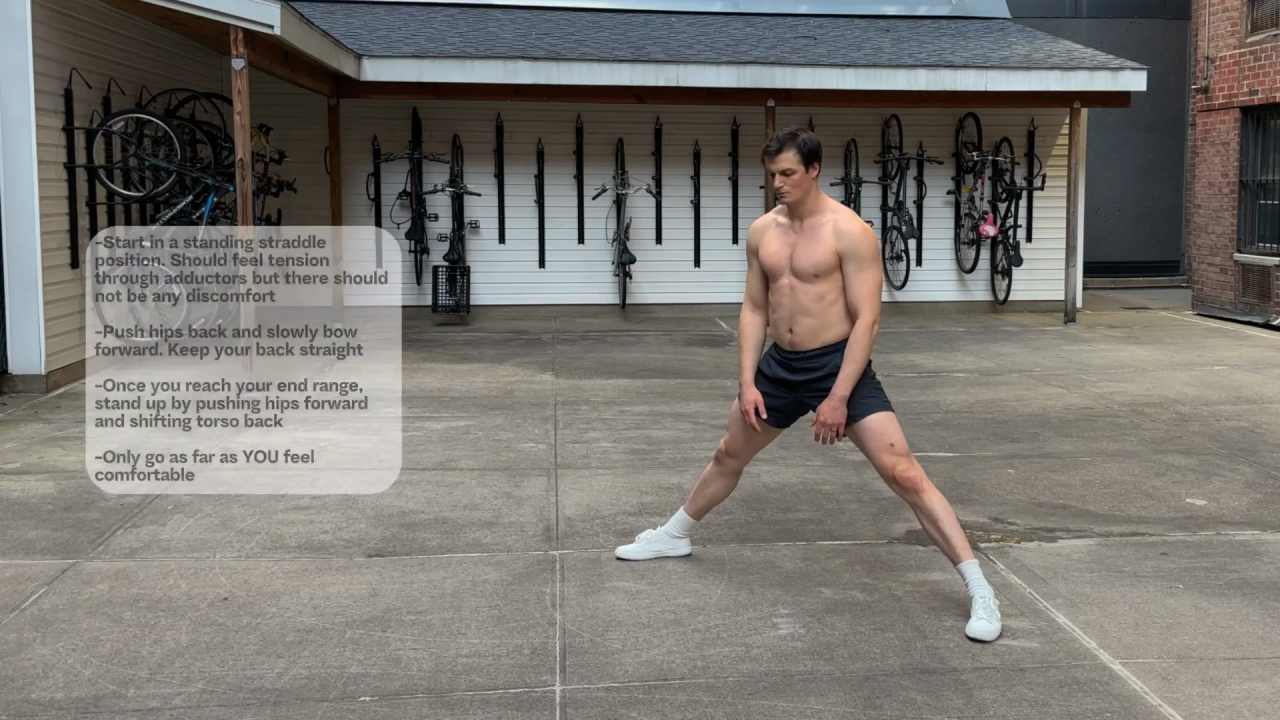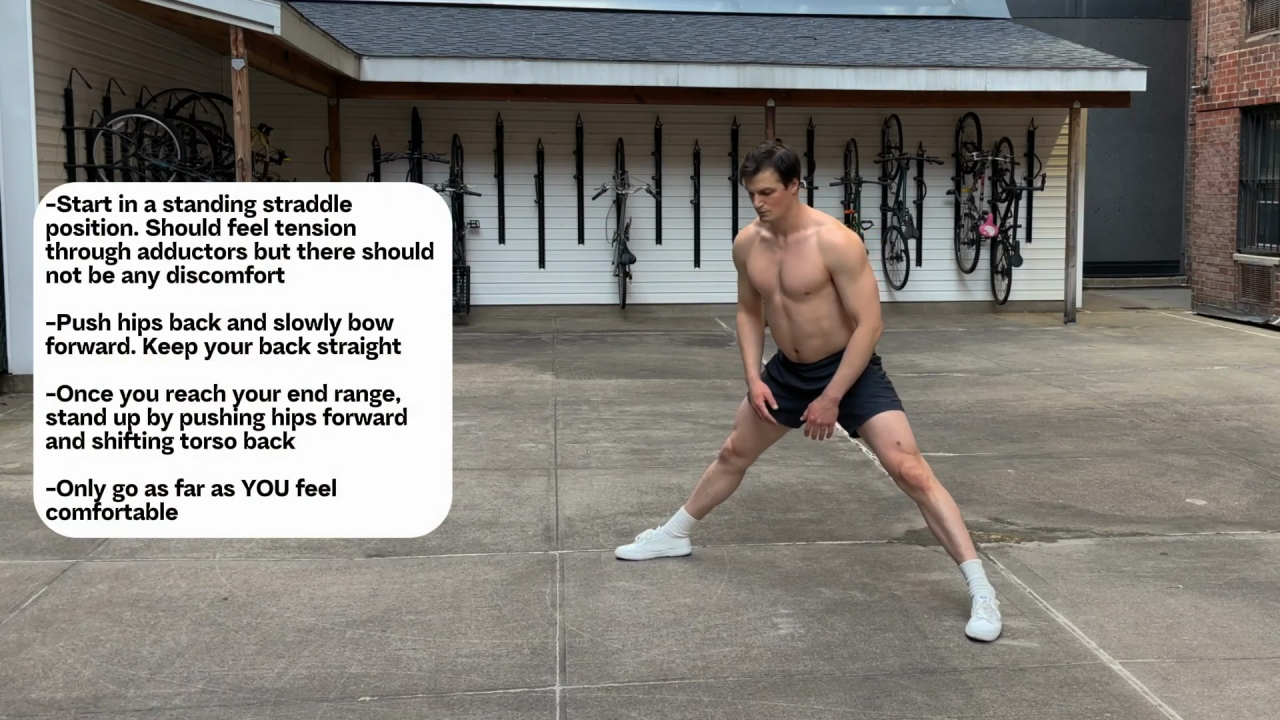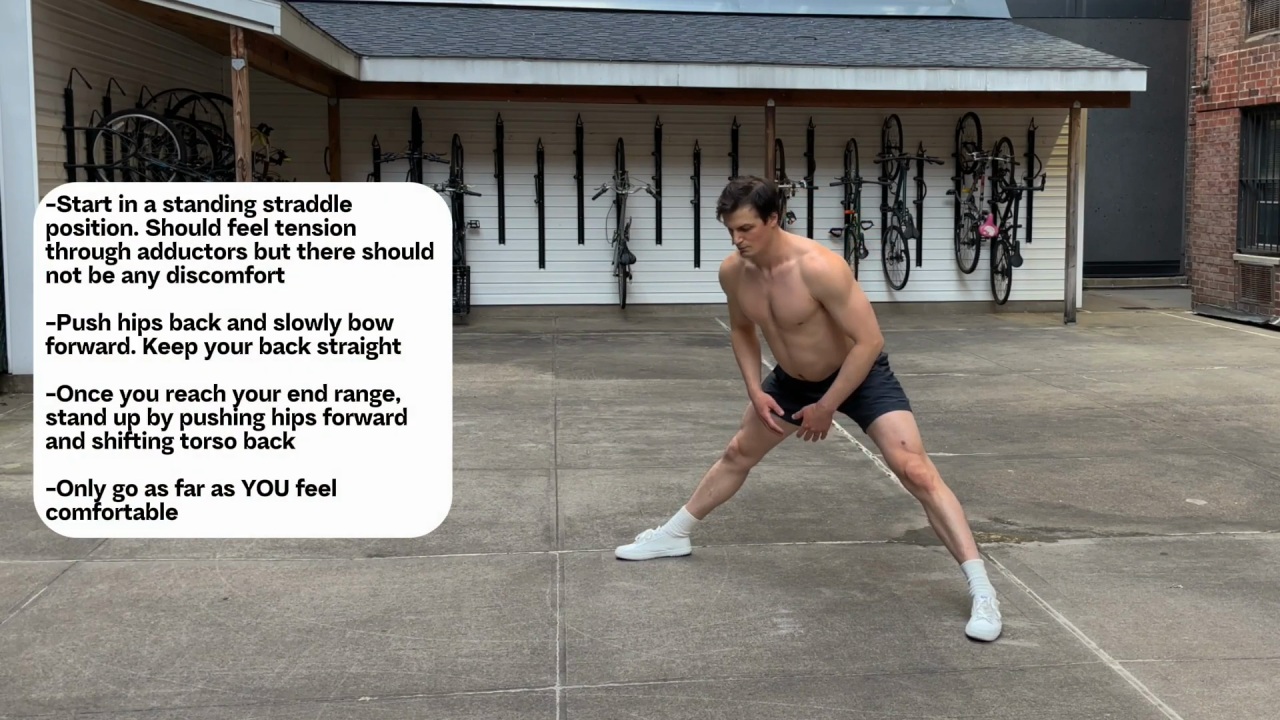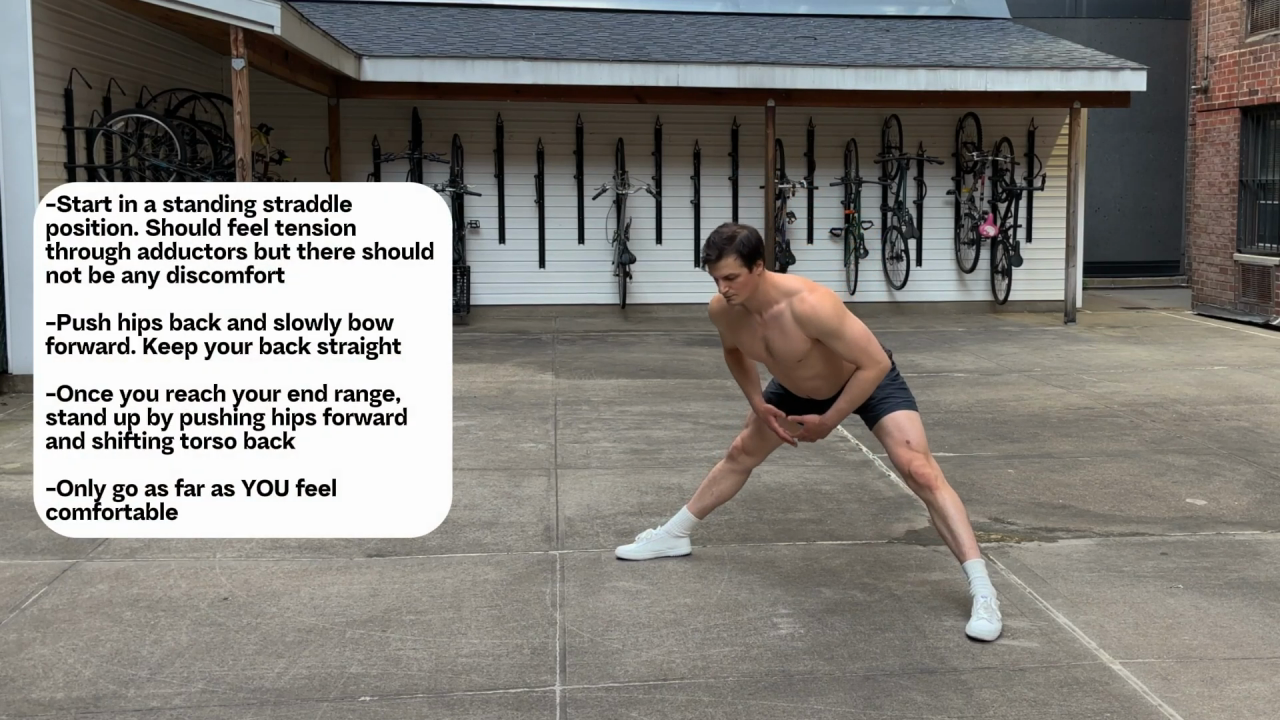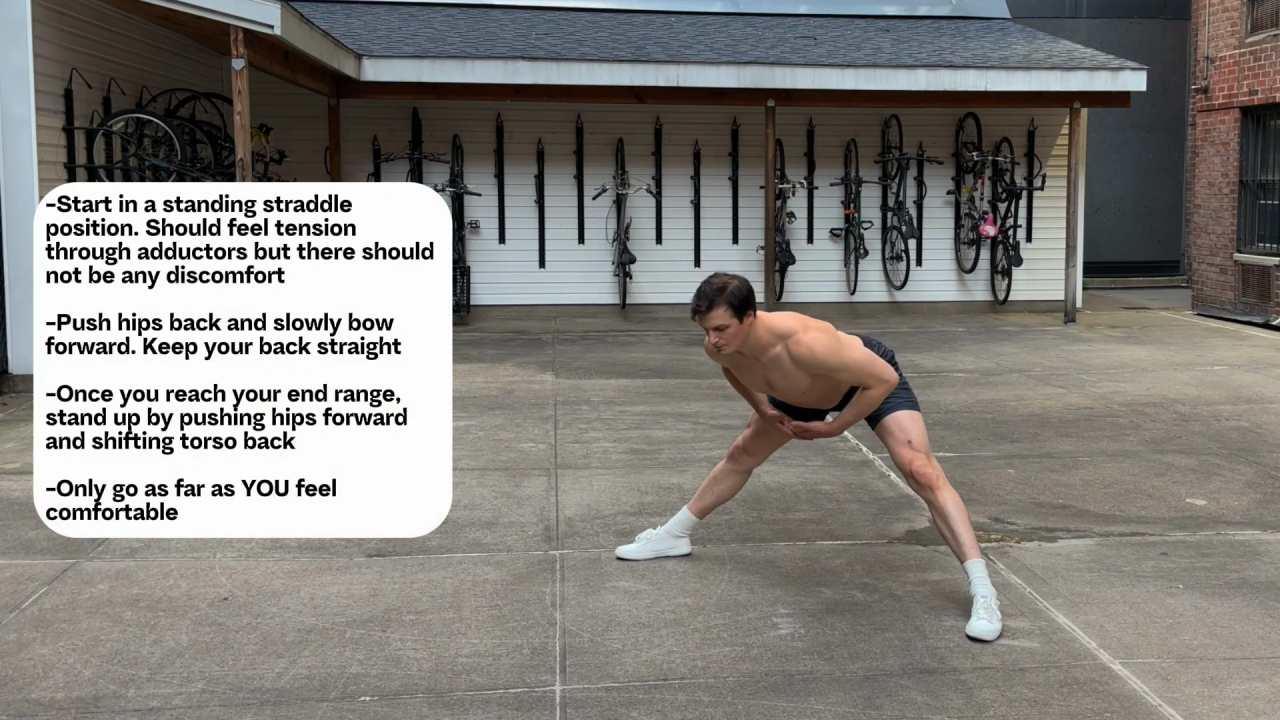
dt=1s
person 1, frame 1
left shoulder: (850, 231)
right shoulder: (762, 230)
left elbow: (867, 319)
right elbow: (754, 308)
left wrist: (838, 397)
right wrist: (747, 381)
left hip: (838, 365)
right hip: (779, 366)
left knee: (904, 473)
right knee: (728, 456)
left ankle: (979, 590)
right ankle: (674, 535)
person 1, frame 2
left shoulder: (836, 241)
right shoulder: (747, 243)
left elbow: (870, 324)
right elbow: (749, 311)
left wrist: (831, 399)
right wrist: (753, 379)
left hip: (851, 370)
right hip: (787, 371)
left knee: (910, 471)
right knee: (733, 454)
left ankle: (980, 589)
right ankle: (674, 535)
person 1, frame 3
left shoulder: (819, 267)
right shoulder: (733, 270)
left elbow: (869, 341)
right elbow: (742, 329)
left wrist: (826, 407)
right wrist: (755, 391)
left hip: (861, 376)
right hip: (792, 379)
left knee: (916, 472)
right knee: (738, 454)
left ankle: (982, 590)
right ankle: (675, 534)
person 1, frame 4
left shoulder: (809, 304)
right shoulder: (722, 309)
left elbow: (876, 363)
right elbow: (734, 352)
left wrist: (828, 422)
right wrist: (758, 405)
left hip: (870, 379)
right hip: (797, 387)
left knee: (920, 472)
right knee: (740, 455)
left ankle: (982, 590)
right ankle: (674, 535)
person 1, frame 5
left shoulder: (804, 343)
right shoulder: (719, 345)
left elbow: (885, 379)
left wrist: (835, 427)
right wrist: (763, 408)
left hip: (873, 379)
right hip: (805, 389)
left knee: (922, 472)
right knee: (741, 456)
left ankle: (983, 592)
right ankle: (674, 535)
